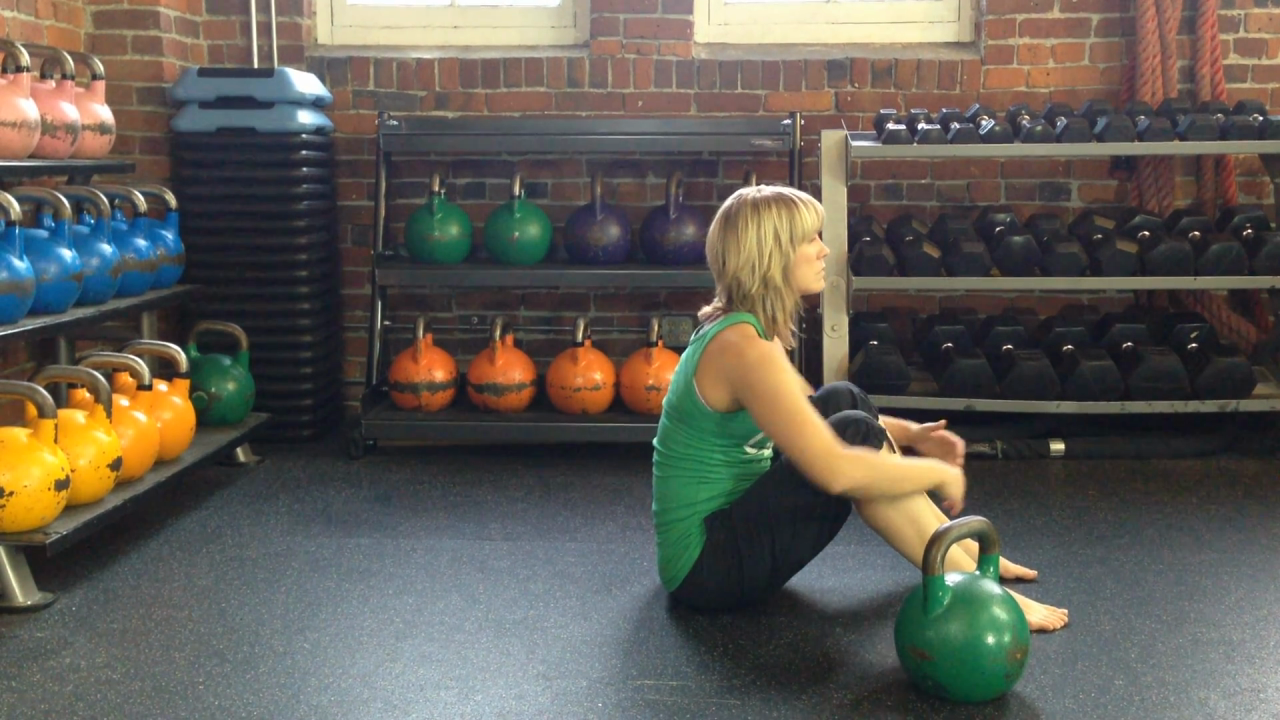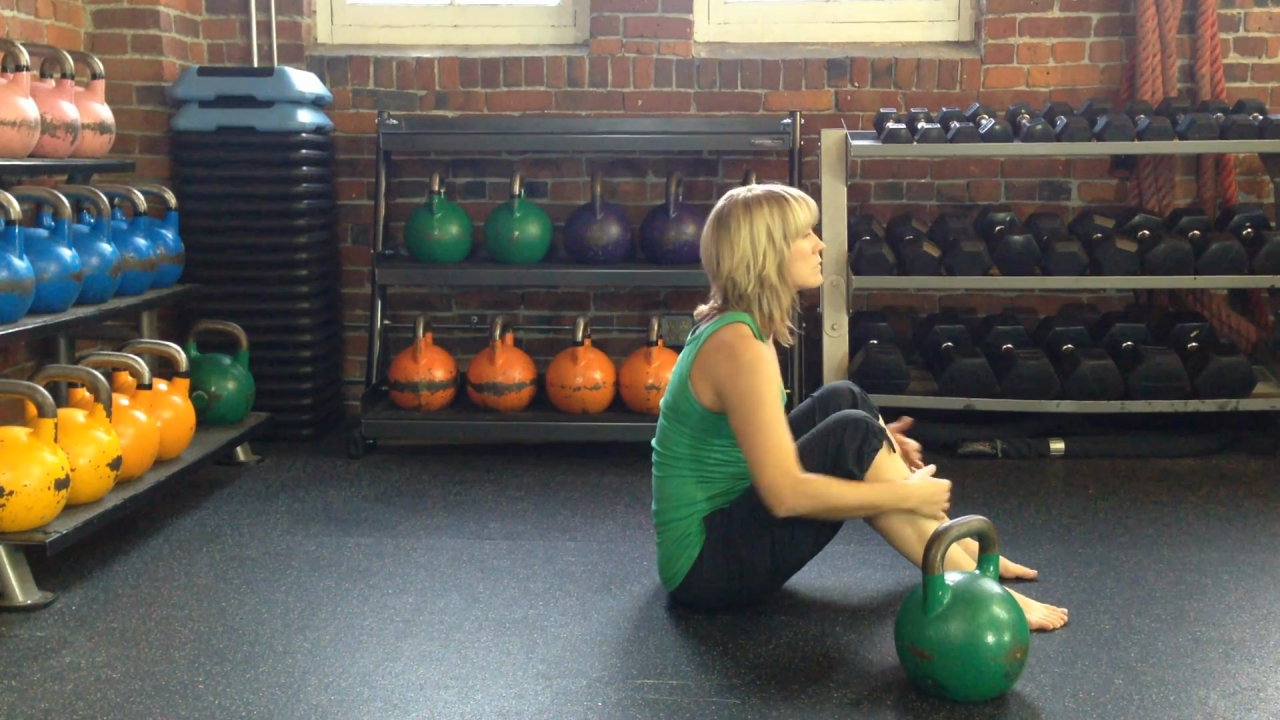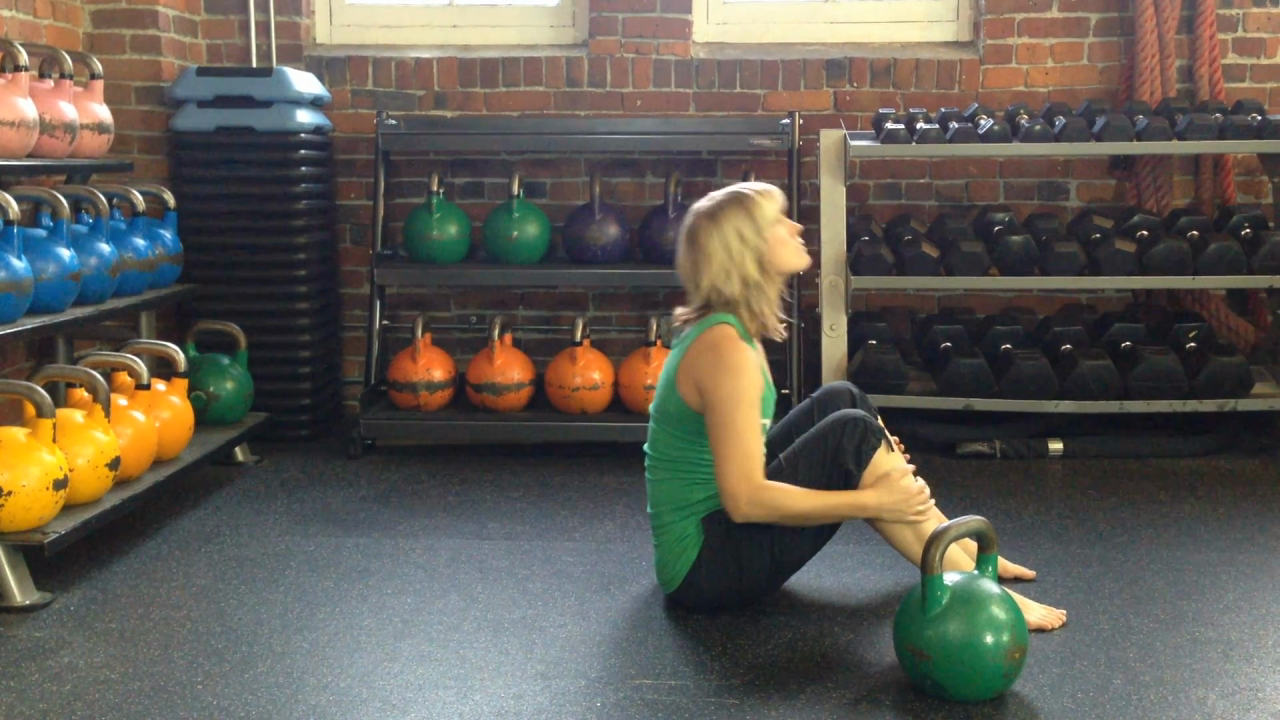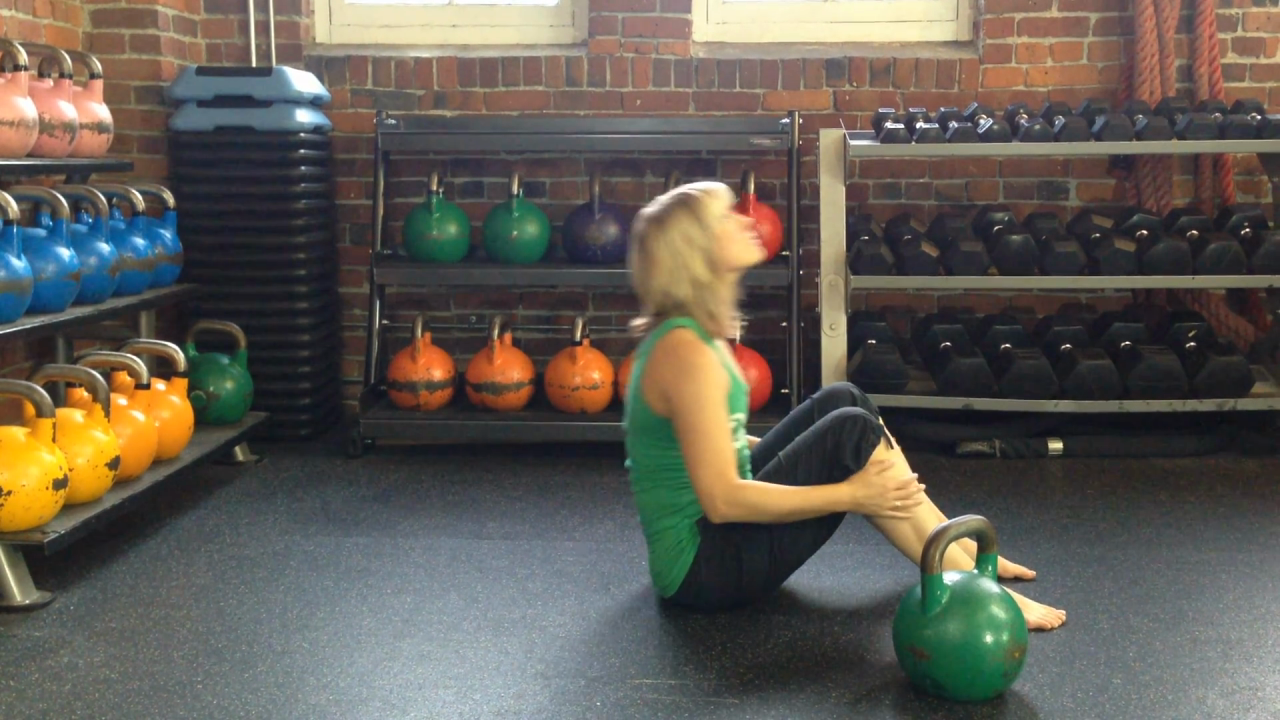
dt=0.2s
person 1, frame 1
left shoulder: (742, 328)
right shoulder: (744, 348)
left elbow: (817, 416)
right elbow: (836, 473)
left wrist: (908, 434)
right wrist: (937, 473)
left hip: (728, 522)
right hip: (707, 562)
left knee: (843, 401)
right knee: (853, 438)
left ankle: (962, 549)
person 1, frame 2
left shoulder: (735, 326)
right shoulder: (739, 348)
left elbow: (769, 439)
right elbow: (787, 493)
left wrist: (874, 443)
right wrist: (906, 494)
left hip: (725, 524)
right hip: (707, 561)
left knee: (841, 401)
right knee: (853, 438)
left ankle: (962, 548)
person 1, frame 3
left shoulder: (723, 328)
right shoulder: (725, 349)
right elbow: (746, 499)
left wrist: (867, 449)
right wrist: (872, 501)
left hip: (719, 529)
right hip: (705, 563)
left knee: (841, 402)
right knee: (853, 435)
left ankle: (962, 548)
person 1, frame 4
left shoulder: (691, 333)
right shoulder: (686, 353)
right elbow: (722, 500)
left wrist: (832, 449)
right wrist: (851, 494)
left hip: (710, 536)
right hip: (701, 564)
left knee: (841, 402)
right knee: (852, 432)
left ankle: (959, 549)
